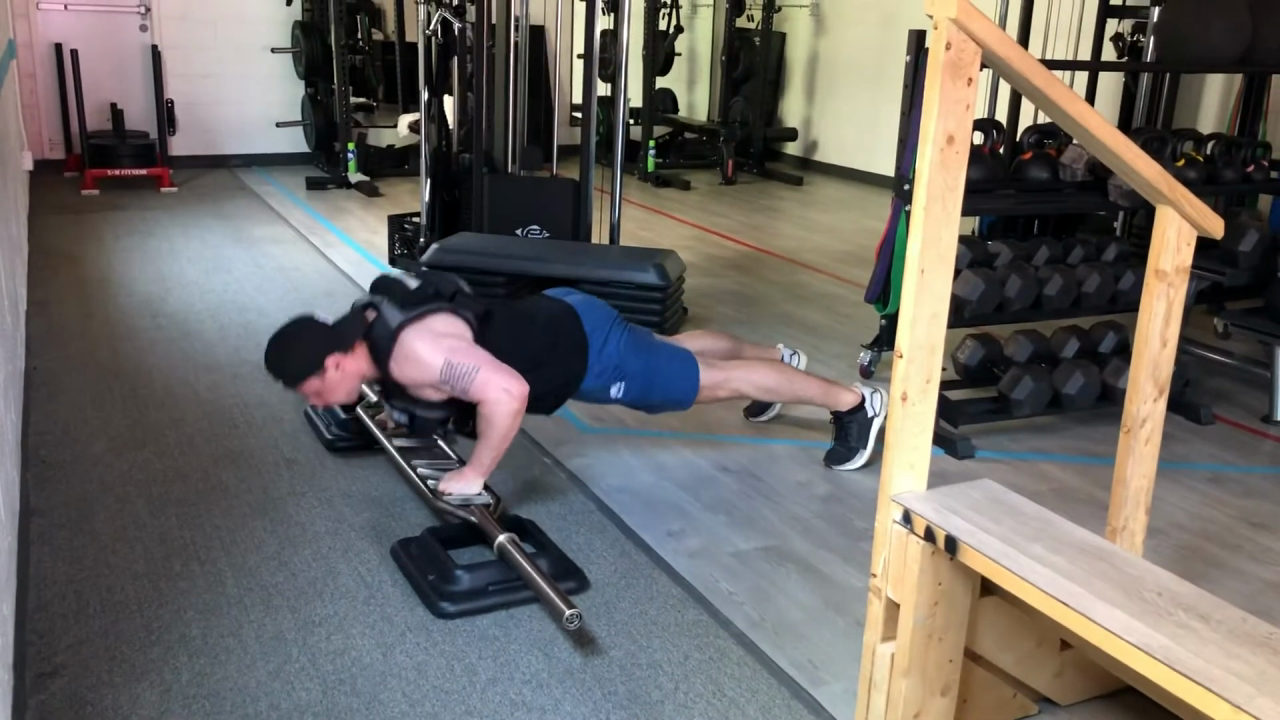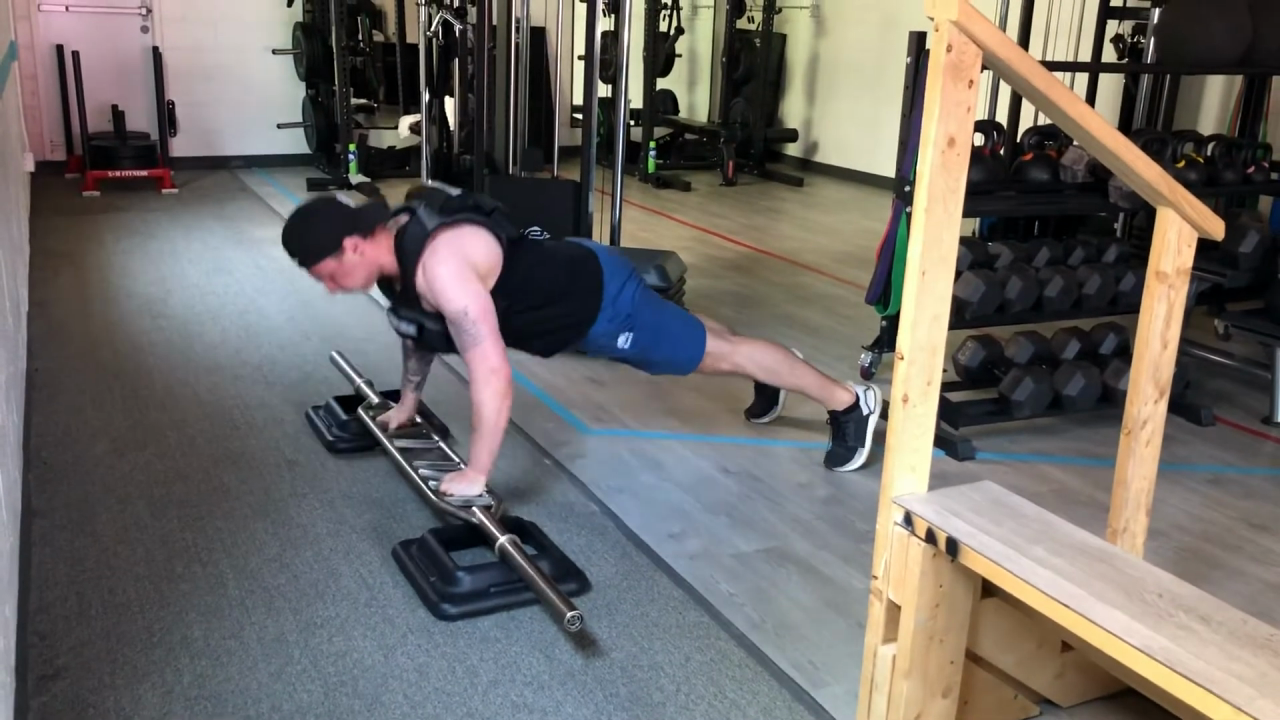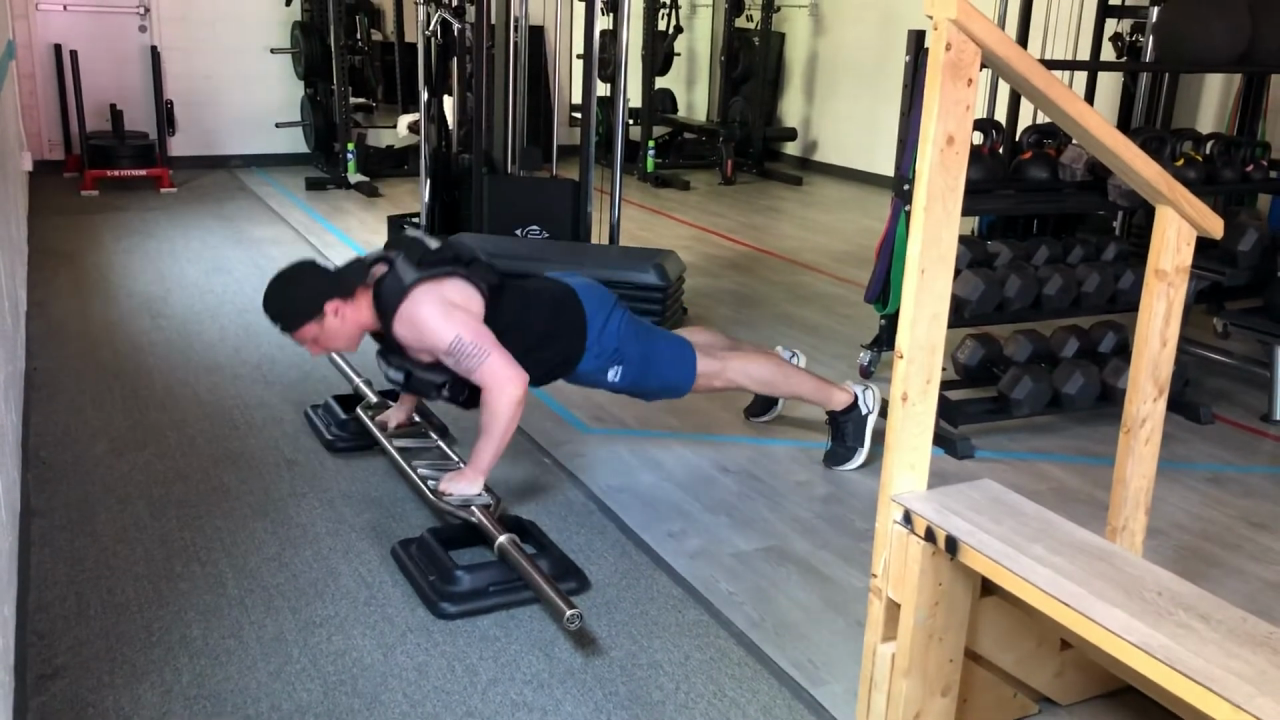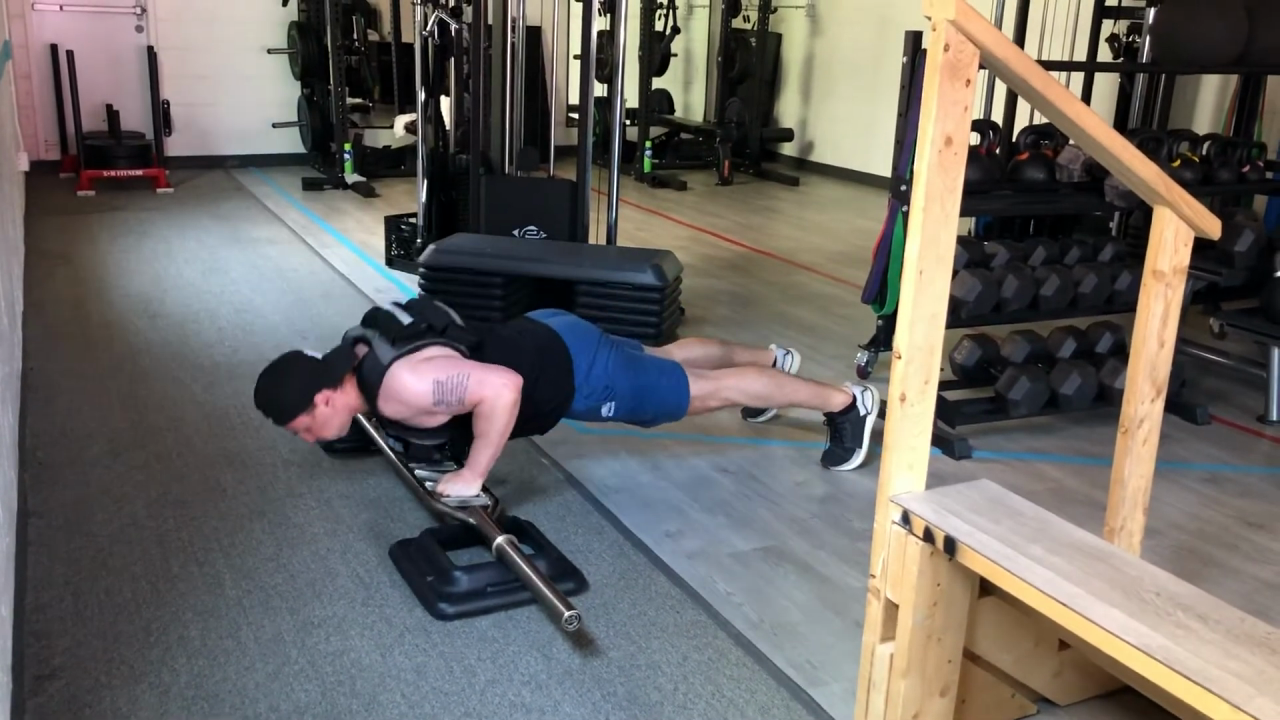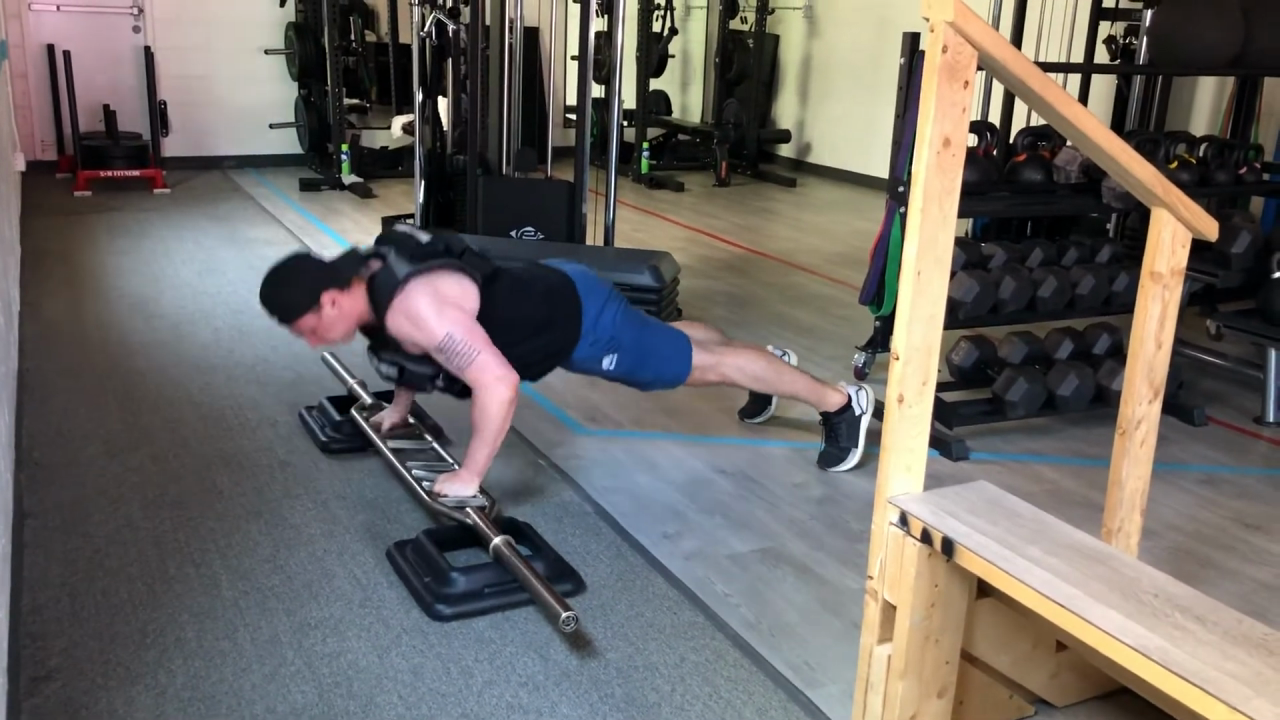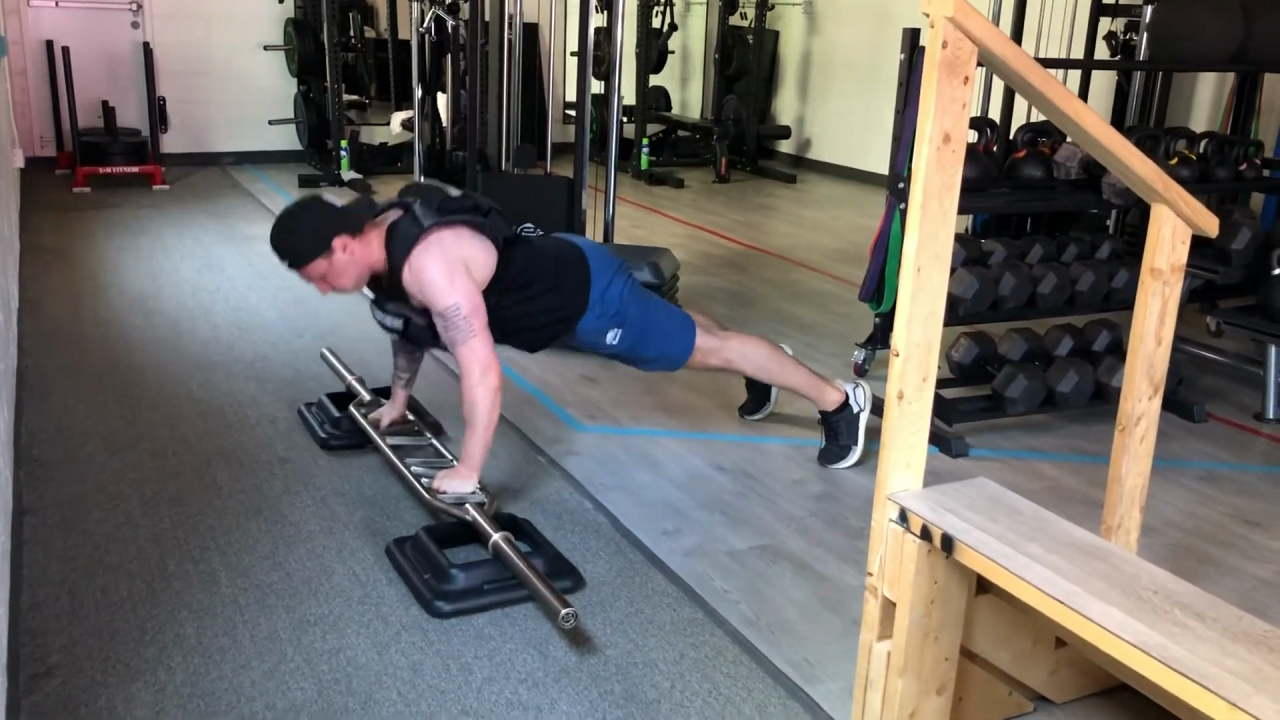
dt=0.4s
person 1, frame 1
left shoulder: (409, 355)
right shoulder: (369, 328)
left elbow: (508, 390)
left wrist: (475, 474)
left hip: (585, 353)
right hip: (557, 317)
left knee: (714, 381)
right knee: (672, 348)
left ankle: (852, 400)
right ankle: (774, 354)
person 1, frame 2
left shoulder: (440, 263)
right shoulder: (390, 238)
left elbow: (491, 374)
right elbow: (419, 321)
left wrist: (475, 475)
right wrist: (407, 401)
left hip: (599, 299)
right hip: (568, 287)
left knee: (715, 353)
right knee: (690, 332)
left ankle: (847, 400)
right ankle: (771, 382)
person 1, frame 3
left shoulder: (417, 313)
right shoulder: (374, 282)
left elbow: (508, 384)
left wrist: (474, 476)
right wrist: (405, 403)
left hip: (586, 335)
right hip: (555, 303)
left knee: (710, 372)
right knee: (678, 344)
left ankle: (848, 401)
right ankle: (776, 354)
person 1, frame 4
left shoulder: (397, 388)
right shoulder: (358, 352)
left elbow: (503, 386)
left wrist: (472, 476)
left hip: (576, 375)
right hip: (545, 336)
left knee: (704, 392)
right knee: (664, 357)
left ankle: (845, 400)
right ankle: (768, 357)
person 1, frame 5
left shoulder: (410, 310)
right shoulder: (367, 277)
left elbow: (499, 383)
left wrist: (469, 477)
right wrist: (400, 404)
left hip: (580, 322)
right hip: (549, 291)
left knee: (705, 365)
right knee: (672, 338)
left ankle: (840, 400)
right ankle: (770, 355)
person 1, frame 6
left shoulder: (428, 261)
right shoulder: (380, 236)
left elbow: (481, 369)
right elbow: (408, 319)
left wrist: (467, 473)
right wrist: (398, 398)
left hip: (588, 294)
right hip: (557, 284)
left knee: (707, 349)
right knee: (680, 328)
left ankle: (838, 400)
right ankle: (768, 370)
